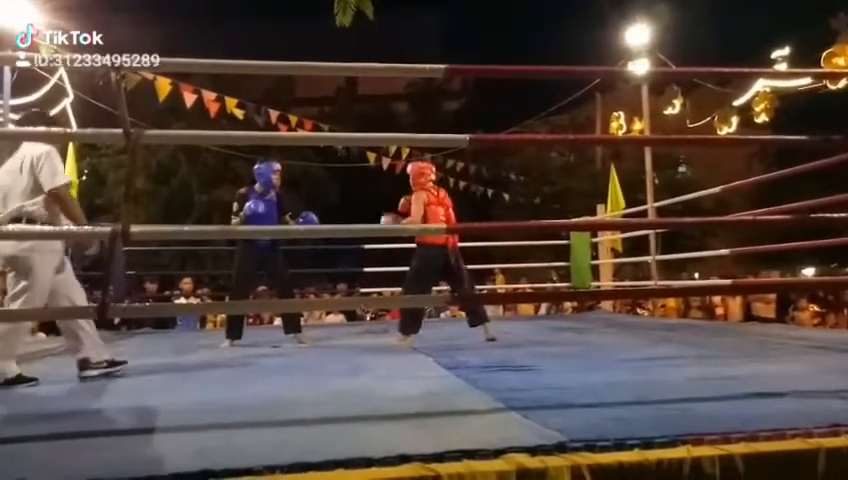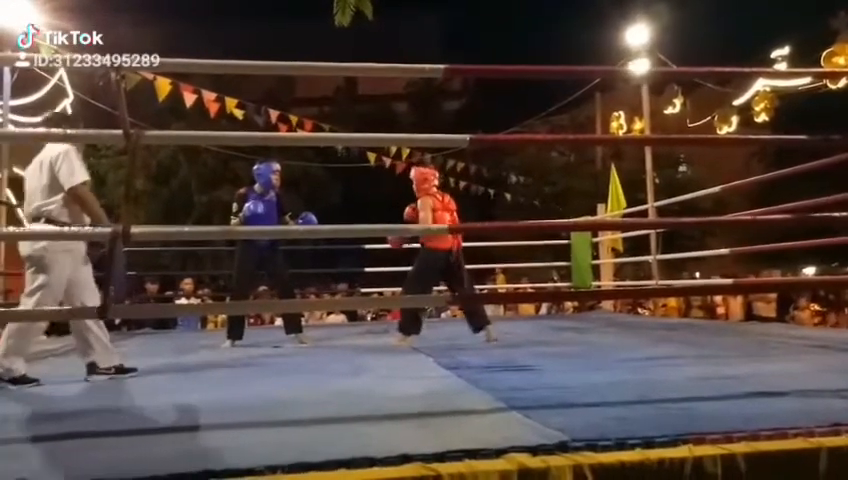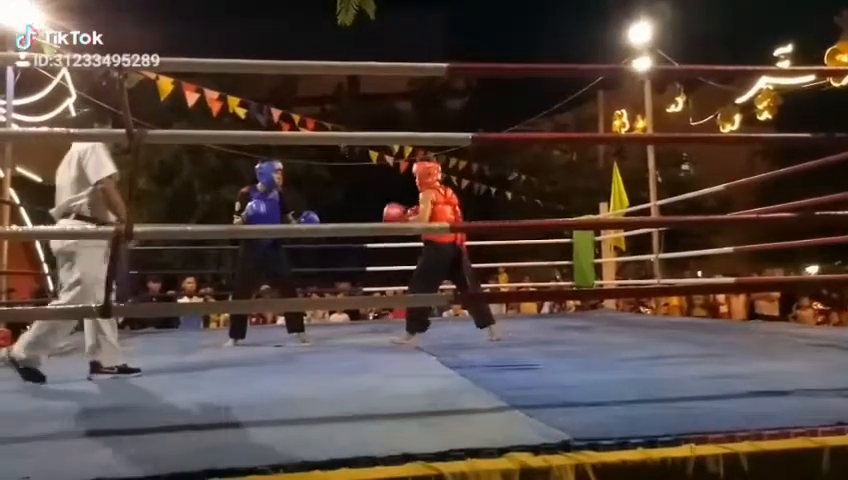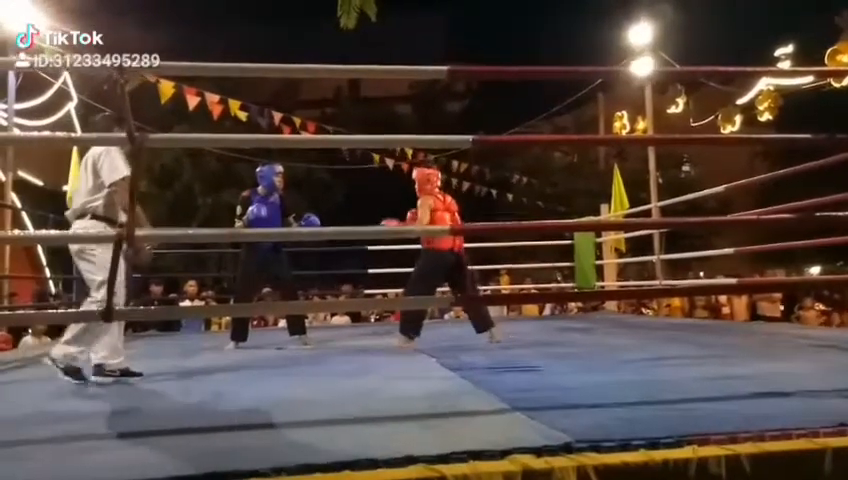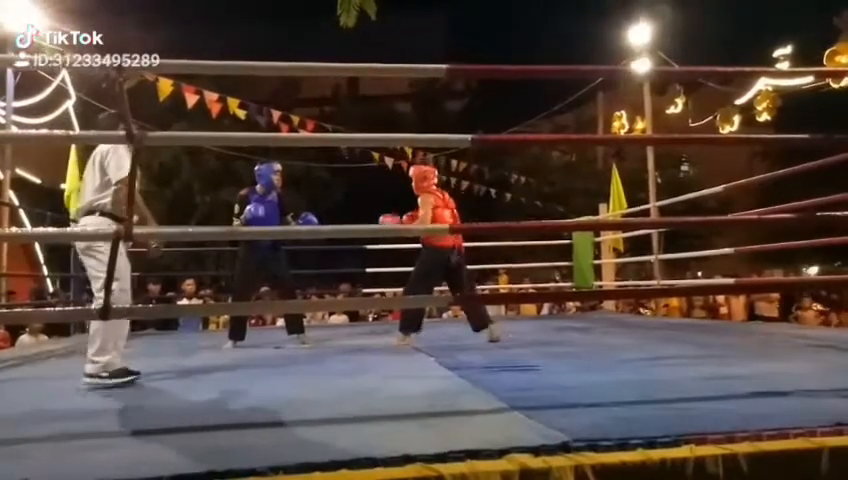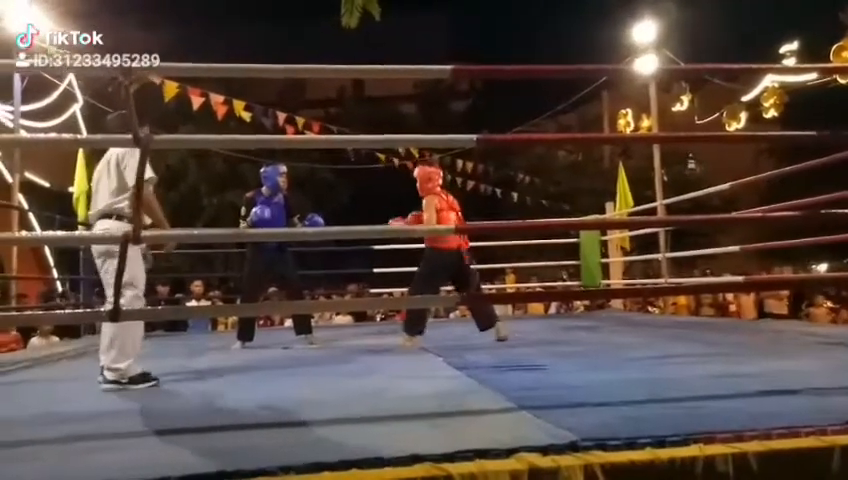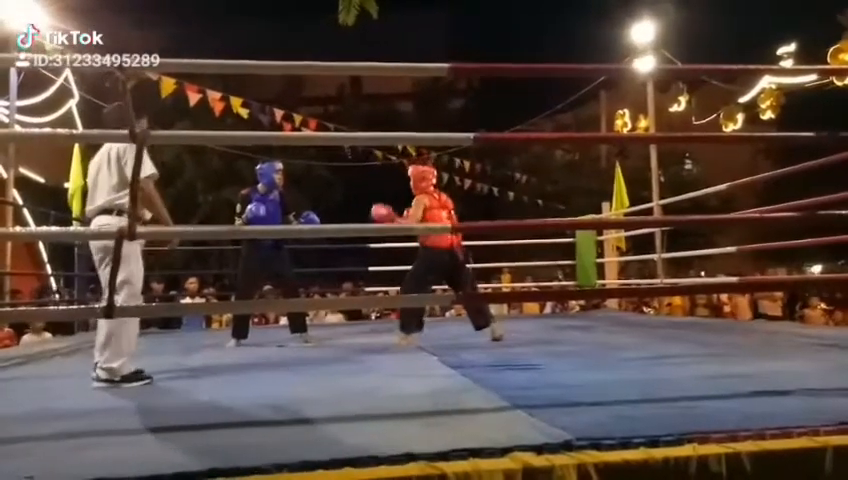
dt=0.2s
person 1, frame 1
right shoulder: (44, 151)
right elbow: (60, 194)
right wrist: (85, 228)
left hip: (32, 239)
right hip: (35, 239)
left knee: (70, 298)
right knee: (23, 306)
left ankle: (91, 358)
person 1, frame 2
left shoulder: (39, 160)
right shoulder: (64, 151)
right elbow: (80, 192)
right wrist: (106, 226)
left hip: (62, 241)
right hip: (53, 239)
left knee: (86, 301)
right knee: (38, 304)
left ankle: (101, 362)
person 1, frame 3
left shoulder: (72, 155)
right shoulder: (92, 148)
right elbow: (106, 188)
right wrist: (126, 222)
left hip: (89, 235)
left knee: (100, 299)
right knee: (75, 300)
left ankle: (105, 360)
right ankle: (24, 353)
person 1, frame 4
left shoulder: (94, 154)
right shoulder: (106, 150)
right elbow: (119, 190)
right wrist: (144, 225)
left hip: (101, 231)
right hip: (96, 229)
left knee: (115, 297)
right knee: (106, 295)
left ankle: (108, 362)
right ankle: (67, 353)
person 1, frame 5
left shoulder: (101, 153)
right shoulder: (115, 148)
right elbow: (126, 188)
right wrist: (150, 223)
left hip: (103, 230)
right hip: (101, 230)
left knee: (116, 297)
right knee: (113, 295)
left ankle: (107, 362)
right ankle: (100, 365)
person 1, frame 6
left shoulder: (106, 160)
right shoulder: (129, 151)
right elbow: (142, 193)
right wrist: (165, 229)
left hip: (106, 231)
right hip: (119, 232)
left knee: (119, 301)
right knee: (128, 300)
left ankle: (113, 367)
right ankle: (119, 372)
person 1, frame 7
left shoulder: (100, 155)
right shoulder: (129, 145)
right elbow: (144, 188)
right wrist: (168, 224)
left hip: (101, 227)
right hip: (120, 227)
left knee: (116, 298)
right knee: (124, 297)
left ankle: (107, 364)
right ankle: (112, 370)
person 2, frame 1
left shoulder: (276, 196)
right shoulder: (244, 194)
left elbow: (286, 220)
right elbow: (234, 224)
left wrist: (300, 222)
right wrist: (244, 215)
left hip: (271, 247)
right hip: (249, 248)
left knee: (285, 288)
right knee: (239, 291)
left ankle: (296, 332)
right ankle: (231, 337)
person 2, frame 2
left shoulder: (275, 196)
right shoulder: (244, 195)
left elbow: (285, 221)
right elbow: (233, 225)
left wrist: (299, 223)
right wrist: (243, 216)
left hip: (271, 247)
right hip: (249, 248)
left knee: (286, 288)
right knee: (240, 291)
left ankle: (296, 332)
right ankle: (232, 337)
person 2, frame 3
left shoulder: (278, 194)
right shoulder: (246, 194)
left elbow: (288, 219)
right elbow: (236, 224)
left wrist: (301, 221)
right wrist: (246, 215)
left hip: (274, 247)
right hip: (252, 247)
left knee: (288, 287)
right knee: (242, 290)
left ankle: (299, 331)
right ankle: (234, 336)
person 2, frame 4
left shoulder: (279, 198)
right shoulder: (248, 197)
left elbow: (289, 222)
right elbow: (237, 227)
left wrist: (303, 224)
right wrist: (247, 219)
left hip: (275, 250)
right hip: (253, 251)
left knee: (289, 290)
right knee: (243, 293)
left ankle: (300, 333)
right ankle: (236, 339)
person 2, frame 5
left shoulder: (278, 196)
right shoulder: (246, 196)
left elbow: (287, 221)
right elbow: (236, 226)
left wrist: (300, 223)
right wrist: (245, 218)
left hip: (273, 248)
right hip: (251, 250)
left knee: (288, 289)
right knee: (241, 292)
left ankle: (298, 332)
right ankle: (234, 338)
person 2, frame 6
left shoulder: (283, 198)
right shoulder: (252, 198)
left elbow: (293, 222)
right elbow: (242, 228)
left wrist: (307, 224)
right wrist: (251, 220)
left hip: (280, 250)
right hip: (258, 251)
left knee: (295, 290)
right knee: (250, 293)
left ankle: (306, 333)
right ankle: (242, 338)
person 2, frame 7
left shoulder: (279, 195)
right shoulder: (247, 195)
left elbow: (289, 220)
right elbow: (238, 225)
left wrist: (302, 221)
right wrist: (246, 217)
left hip: (276, 247)
right hip: (254, 248)
left knee: (290, 287)
right knee: (244, 291)
left ankle: (301, 331)
right ankle: (237, 336)
person 3, frame 1
left shoulder: (420, 195)
right shoulder: (443, 194)
left elbow: (415, 221)
left wrist: (395, 221)
left hip: (430, 249)
right hip: (449, 248)
left knee: (412, 291)
right knee: (464, 288)
left ankle: (406, 335)
right ankle: (487, 329)
person 3, frame 2
left shoulder: (425, 200)
right shoulder: (447, 199)
left elbow: (426, 227)
left wrist: (403, 237)
right wrist: (418, 215)
left hip: (433, 252)
right hip: (452, 252)
left knee: (412, 291)
right knee: (465, 291)
left ankle: (406, 335)
right ankle: (488, 331)
person 3, frame 3
left shoulder: (427, 194)
right shoulder: (448, 193)
left elbow: (422, 220)
left wrist: (403, 218)
right wrist: (416, 215)
left hip: (437, 247)
right hip: (456, 246)
left knee: (419, 289)
right knee: (470, 288)
left ankle: (411, 334)
right ankle: (492, 329)
person 3, frame 4
left shoulder: (426, 200)
right shoulder: (448, 199)
left elbow: (421, 226)
left wrist: (400, 227)
right wrist: (416, 220)
left hip: (436, 253)
right hip: (455, 252)
left knee: (414, 293)
right knee: (469, 293)
left ankle: (407, 337)
right ankle: (492, 332)
person 3, frame 5
left shoulder: (425, 198)
right shoulder: (445, 197)
left elbow: (424, 224)
left wrist: (401, 226)
right wrist: (416, 220)
left hip: (435, 250)
right hip: (454, 250)
left knee: (414, 291)
right knee: (466, 290)
left ankle: (405, 335)
right ankle: (491, 329)
person 3, frame 6
left shoulder: (430, 200)
right shoulder: (449, 198)
left wrist: (407, 227)
right wrist: (421, 220)
left hip: (440, 252)
right hip: (459, 252)
left knee: (418, 292)
right knee: (472, 291)
left ankle: (411, 336)
right ankle: (498, 328)
person 3, frame 7
left shoulder: (421, 199)
right shoulder: (443, 198)
left elbow: (412, 223)
left wrist: (391, 218)
left hip: (433, 251)
right hip: (453, 250)
left knee: (411, 289)
right knee: (468, 290)
left ankle: (408, 334)
right ankle: (493, 328)
